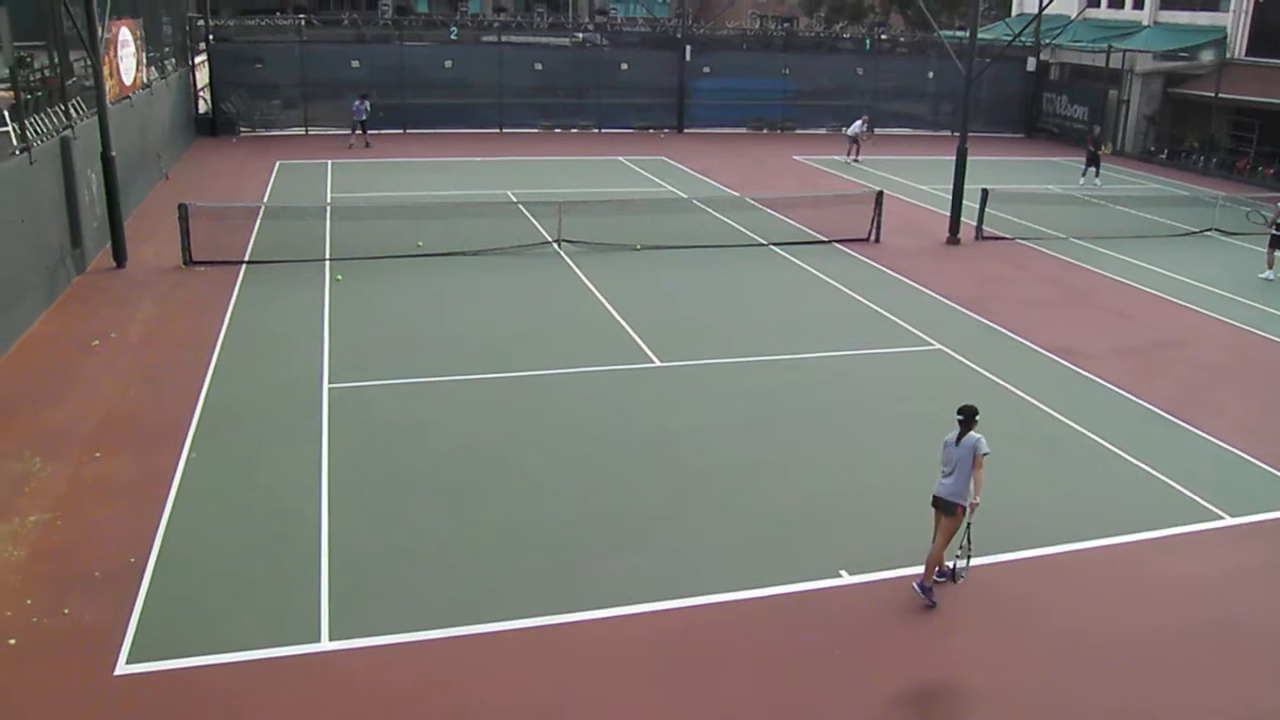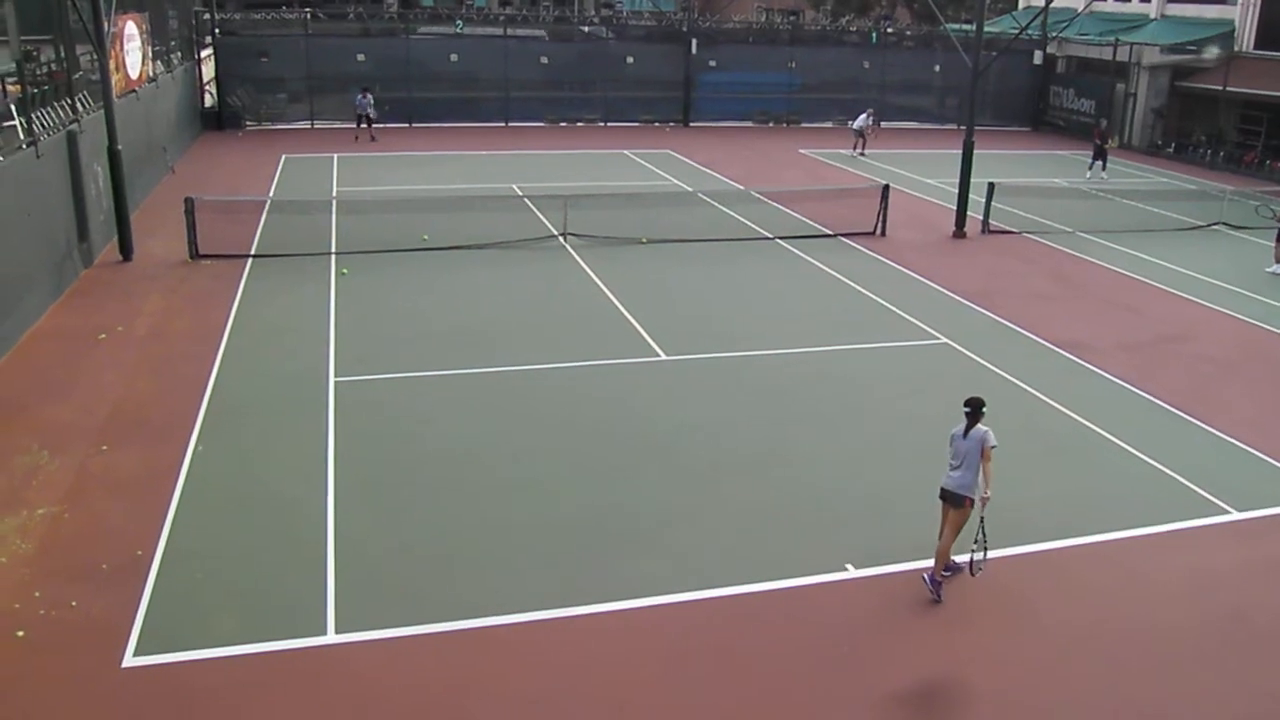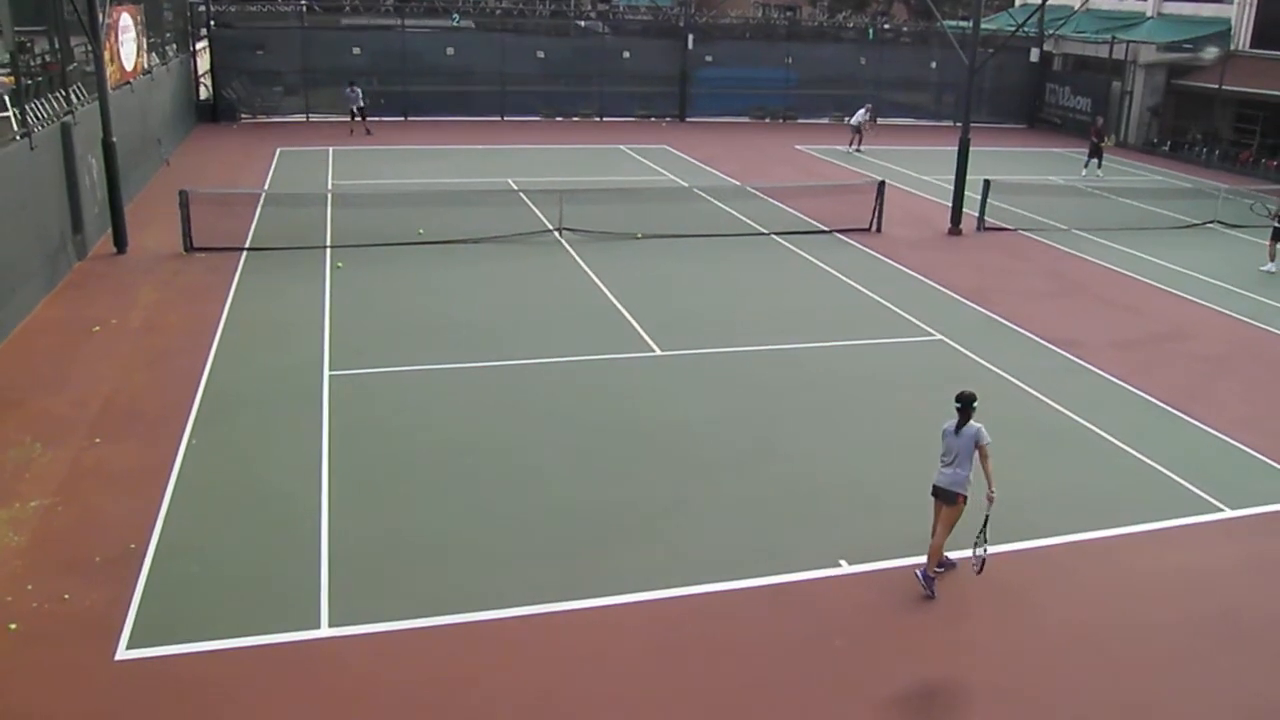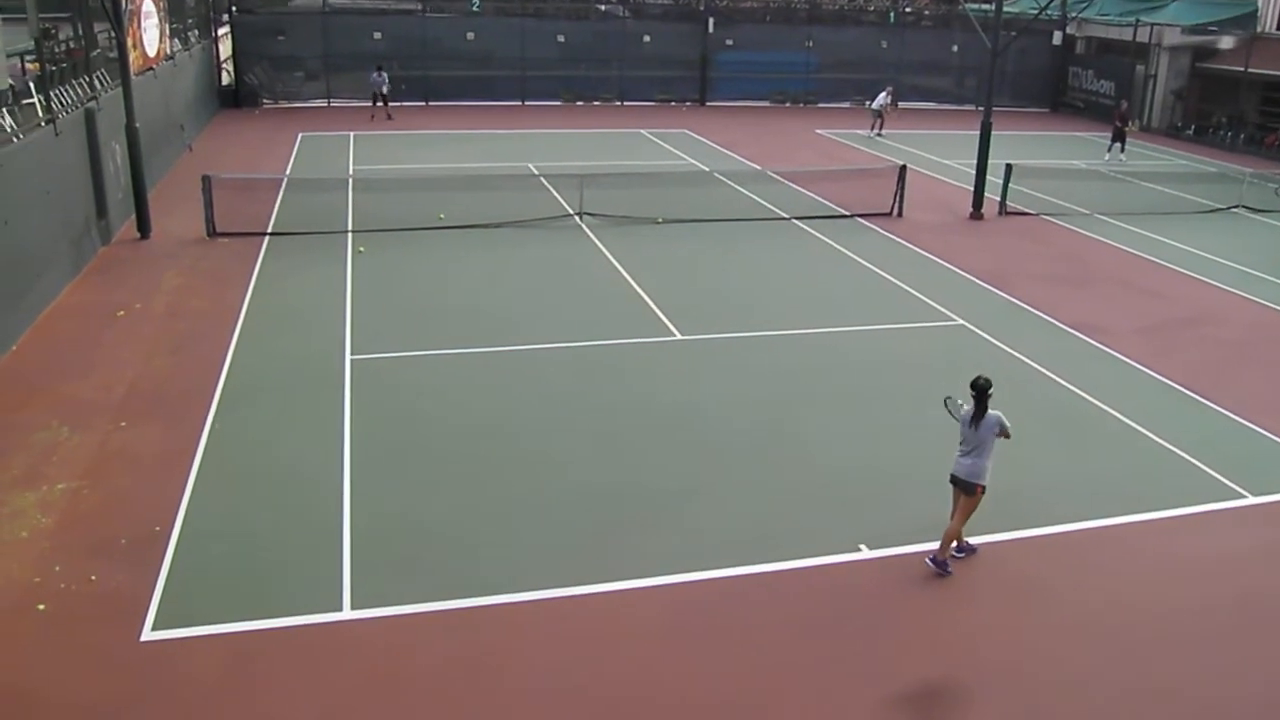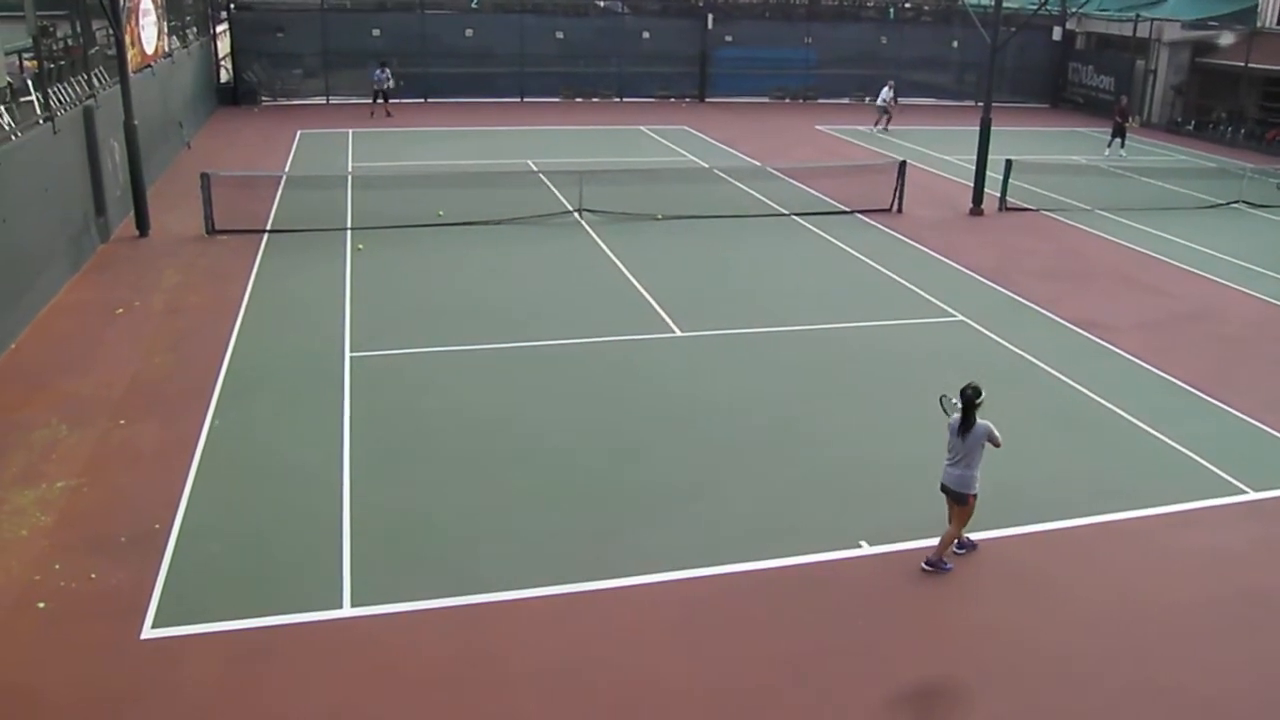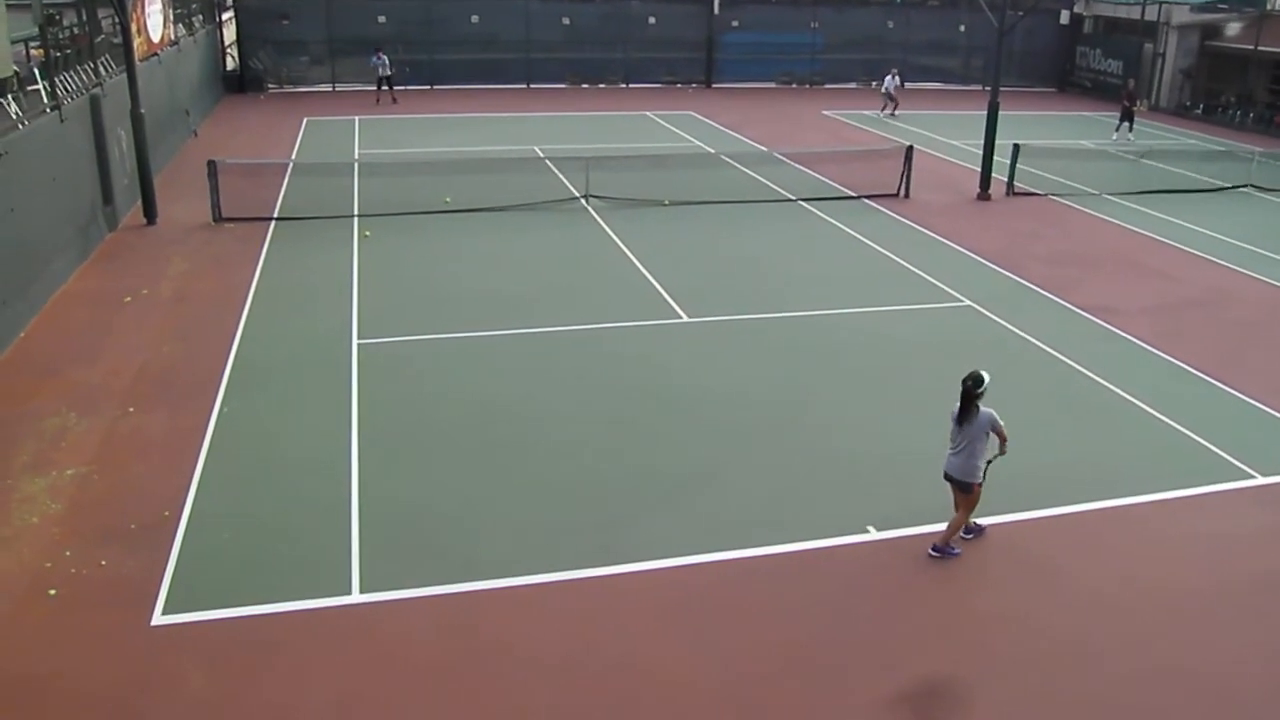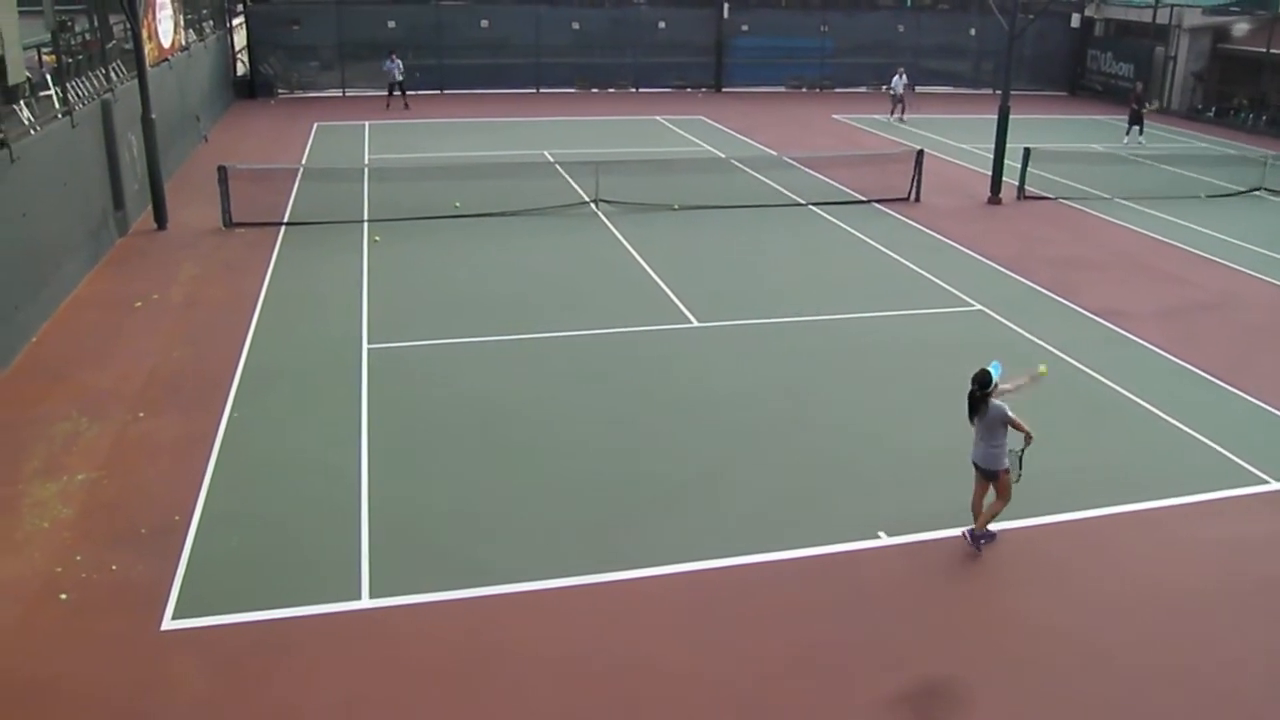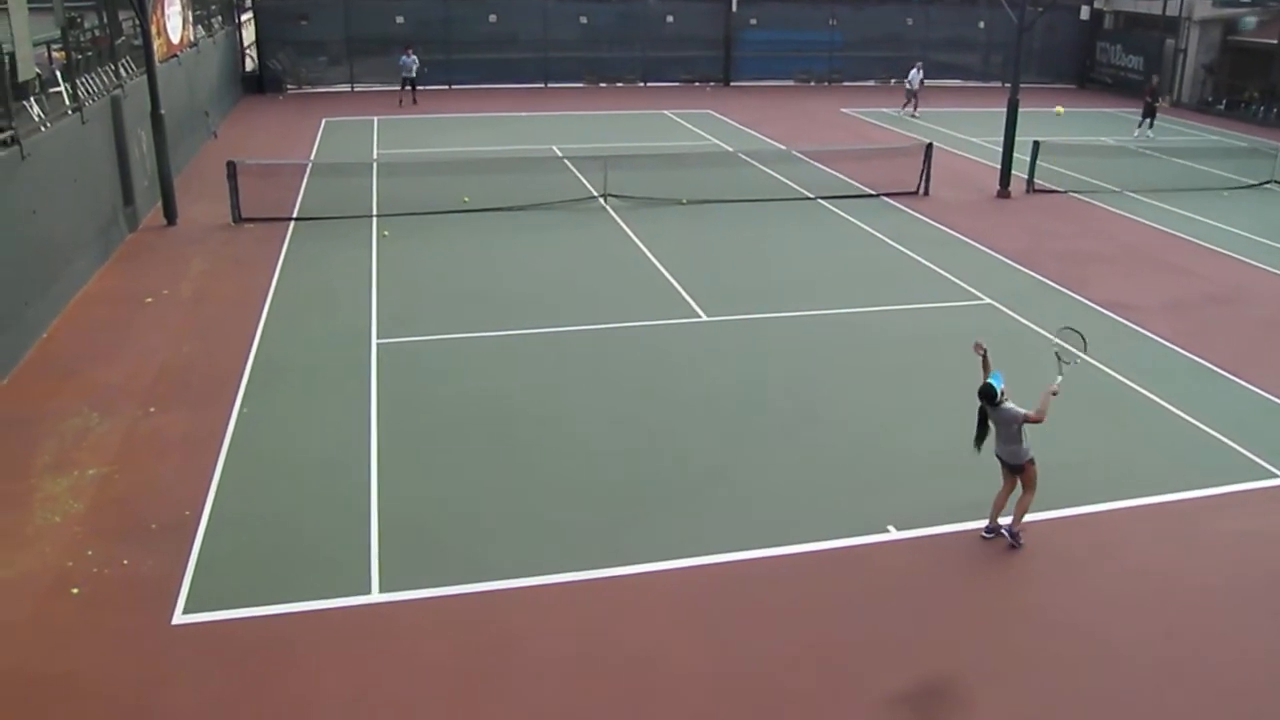
dt=0.5s
person 1, frame 1
left shoulder: (949, 438)
right shoulder: (977, 440)
right elbow: (978, 469)
right wrist: (976, 496)
left hip: (940, 492)
right hip: (957, 498)
left knee: (939, 537)
right knee: (941, 541)
left ankle: (941, 570)
right ankle: (925, 582)
person 1, frame 2
left shoulder: (956, 431)
right shoulder: (985, 433)
right elbow: (986, 461)
right wrist: (987, 488)
left hip: (948, 485)
right hip: (965, 491)
left knee: (945, 530)
right knee: (950, 533)
left ankle: (946, 564)
right ankle: (935, 576)
person 1, frame 3
left shoulder: (947, 427)
right shoulder: (977, 430)
right elbow: (984, 460)
right wrist: (990, 487)
left hip: (940, 481)
right hip: (957, 486)
left knee: (938, 526)
right knee: (942, 531)
left ankle: (939, 560)
right ankle: (928, 572)
person 1, frame 4
left shoulder: (964, 414)
right shoulder: (996, 417)
right elbow: (1007, 435)
left hip: (958, 470)
right hip: (975, 476)
left knee: (957, 513)
right knee: (959, 519)
left ankle: (960, 545)
right ankle: (939, 556)
person 1, frame 5
left shoulder: (953, 421)
right shoulder: (984, 427)
right elbow: (998, 444)
left hip: (947, 479)
right hip: (965, 485)
left knee: (954, 518)
right knee: (958, 524)
left ankle: (961, 542)
right ankle: (933, 559)
person 1, frame 6
left shoulder: (957, 410)
right shoulder: (988, 416)
right elbow: (1003, 437)
right wrist: (1003, 447)
left hip: (950, 468)
right hip: (969, 473)
left knee: (960, 504)
right knee: (965, 511)
left ankle: (969, 527)
right ankle: (940, 545)
person 1, frame 7
left shoulder: (977, 399)
right shoulder: (999, 409)
left elbow: (1005, 388)
right elbow: (1019, 426)
left wrist: (1027, 380)
right wrist: (1029, 434)
left hip: (978, 457)
right hip: (996, 462)
left knee: (979, 493)
right knee: (1003, 499)
left ankle: (980, 531)
right ankle: (976, 531)
person 1, frame 8
left shoulder: (988, 402)
right shoulder: (1009, 412)
left elbow: (988, 374)
right elbow: (1038, 417)
left wrist: (984, 356)
right wrist: (1048, 393)
left hip: (1003, 452)
right hip: (1020, 457)
left knee: (1008, 486)
right knee: (1029, 490)
left ankle: (991, 526)
right ankle: (1013, 529)
